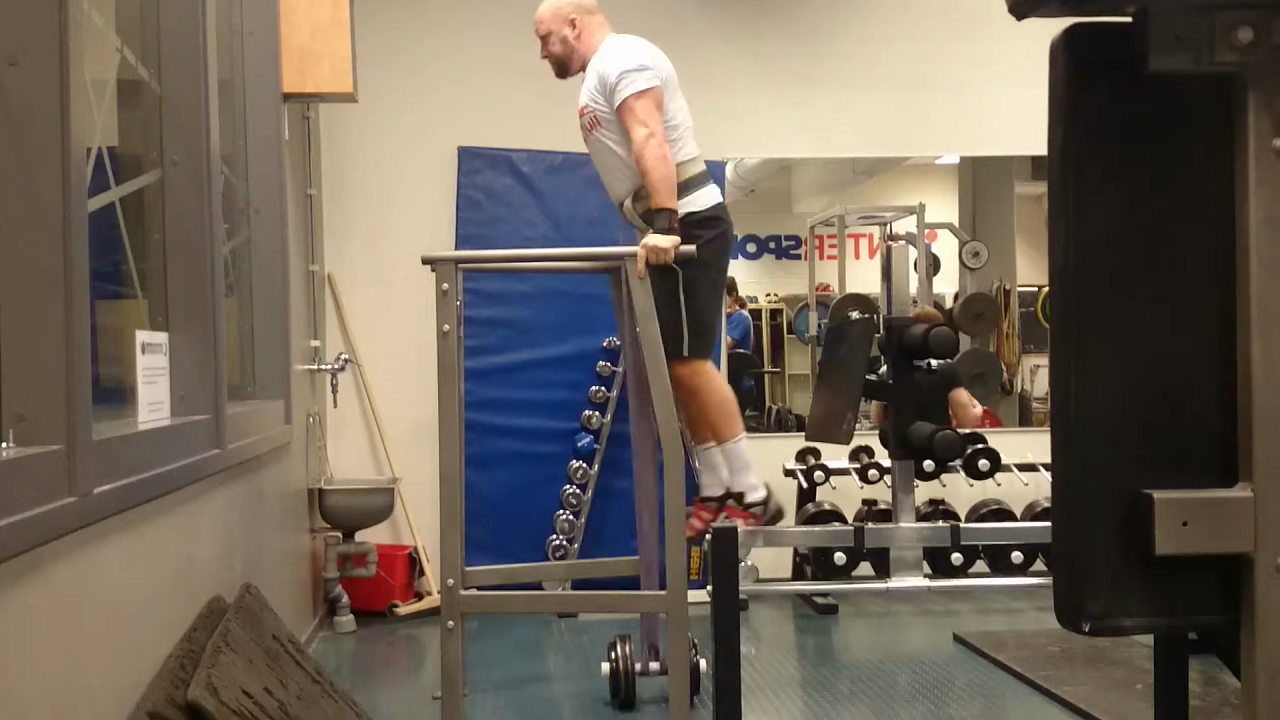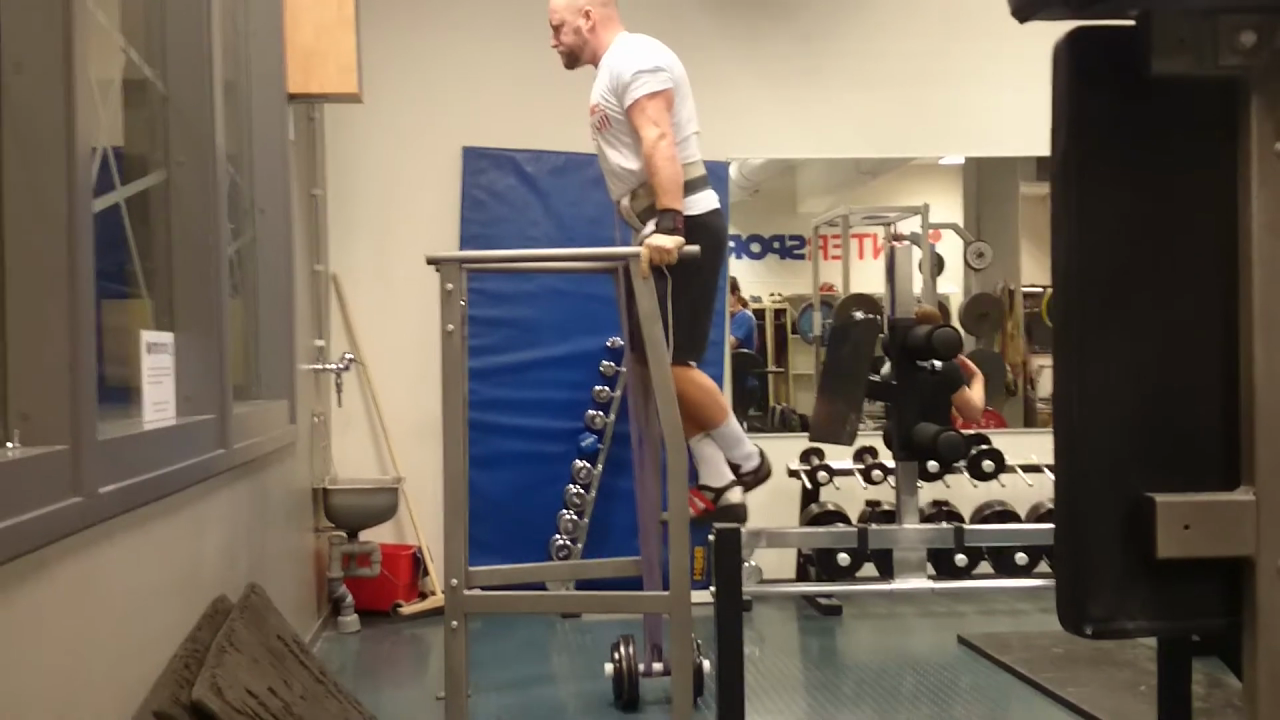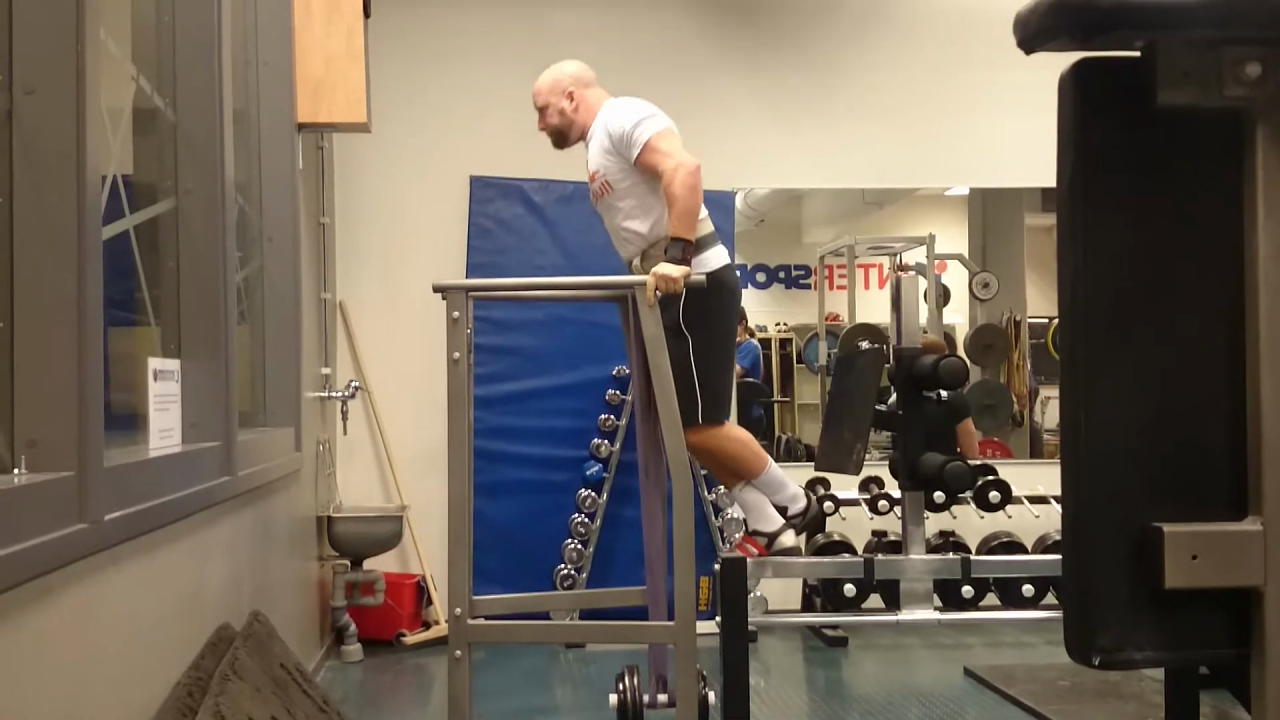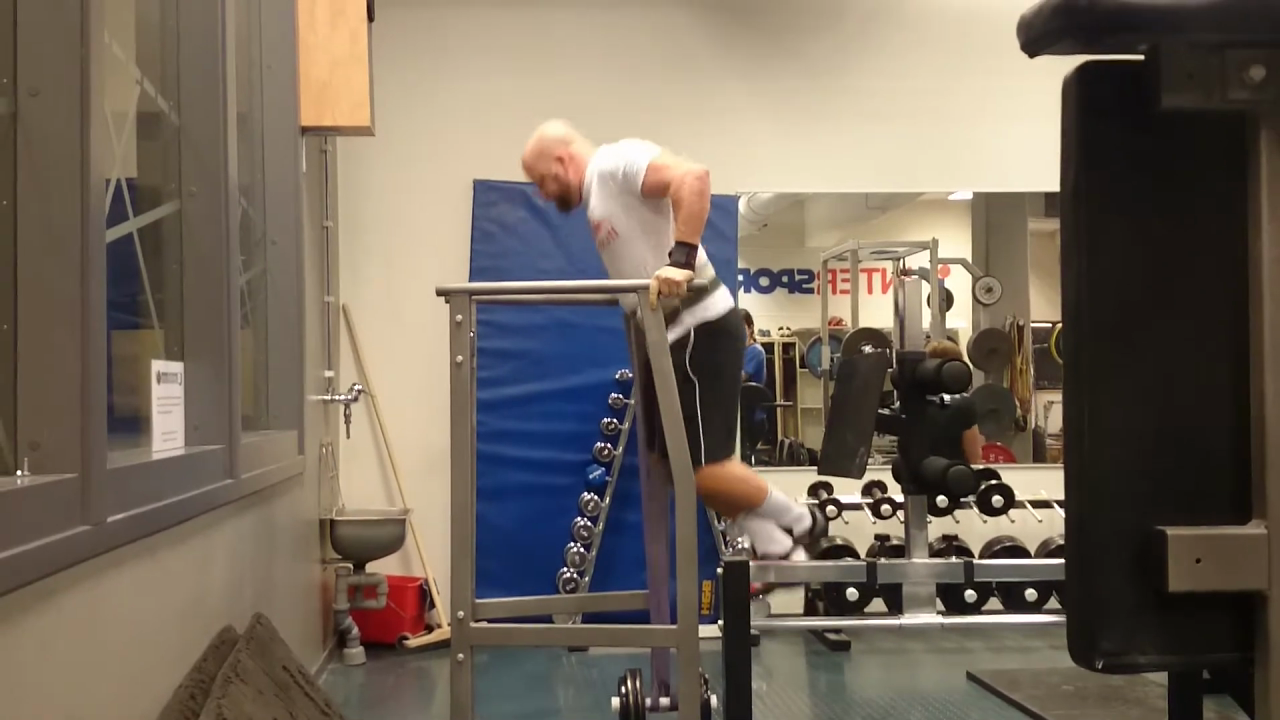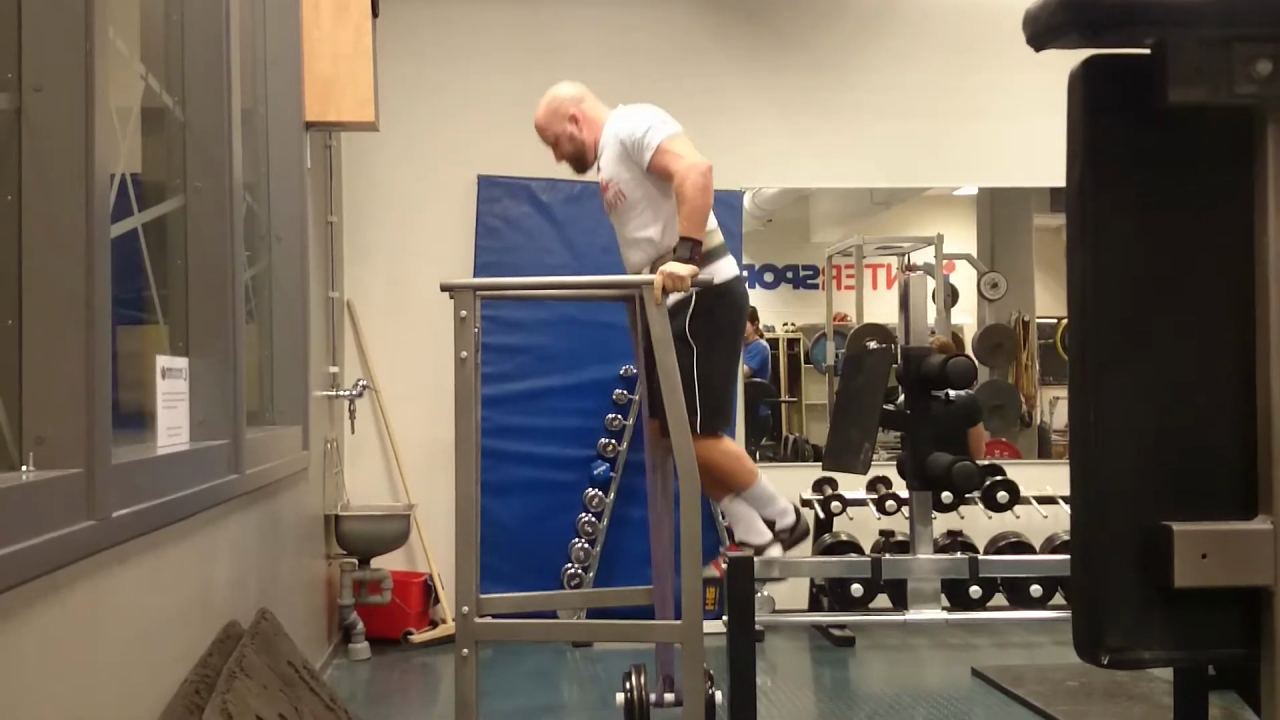
dt=1s
person 1, frame 1
left shoulder: (622, 59)
right shoulder: (602, 73)
left elbow: (651, 141)
left wrist: (664, 223)
left hip: (689, 223)
right hip: (668, 229)
left knee: (690, 361)
right knee: (677, 364)
left ankle: (752, 494)
right ankle: (717, 494)
person 1, frame 2
left shoulder: (634, 58)
right shoulder: (614, 70)
left elbow: (659, 142)
left wrist: (670, 225)
left hip: (687, 226)
right hip: (665, 233)
left knee: (669, 364)
right knee: (662, 365)
left ankle: (746, 460)
right ankle: (719, 485)
person 1, frame 3
left shoulder: (622, 119)
right shoulder: (601, 142)
left elbow: (683, 171)
left wrist: (676, 257)
left hip: (695, 285)
right hip: (674, 291)
left knee: (699, 426)
right knee: (680, 425)
left ankle: (793, 503)
right ankle: (768, 529)
person 1, frame 4
left shoulder: (618, 161)
right shoulder: (599, 190)
left elbow: (693, 177)
left wrist: (682, 258)
left hip: (697, 327)
right hip: (669, 331)
left knee: (701, 466)
left ankle: (796, 524)
right ankle: (776, 546)
person 1, frame 5
left shoulder: (632, 128)
right shoulder: (613, 154)
left elbow: (695, 172)
left wrist: (683, 260)
left hip: (703, 295)
right hip: (676, 300)
left knee: (697, 435)
right knee: (667, 430)
left ankle: (782, 519)
right ankle: (755, 536)
